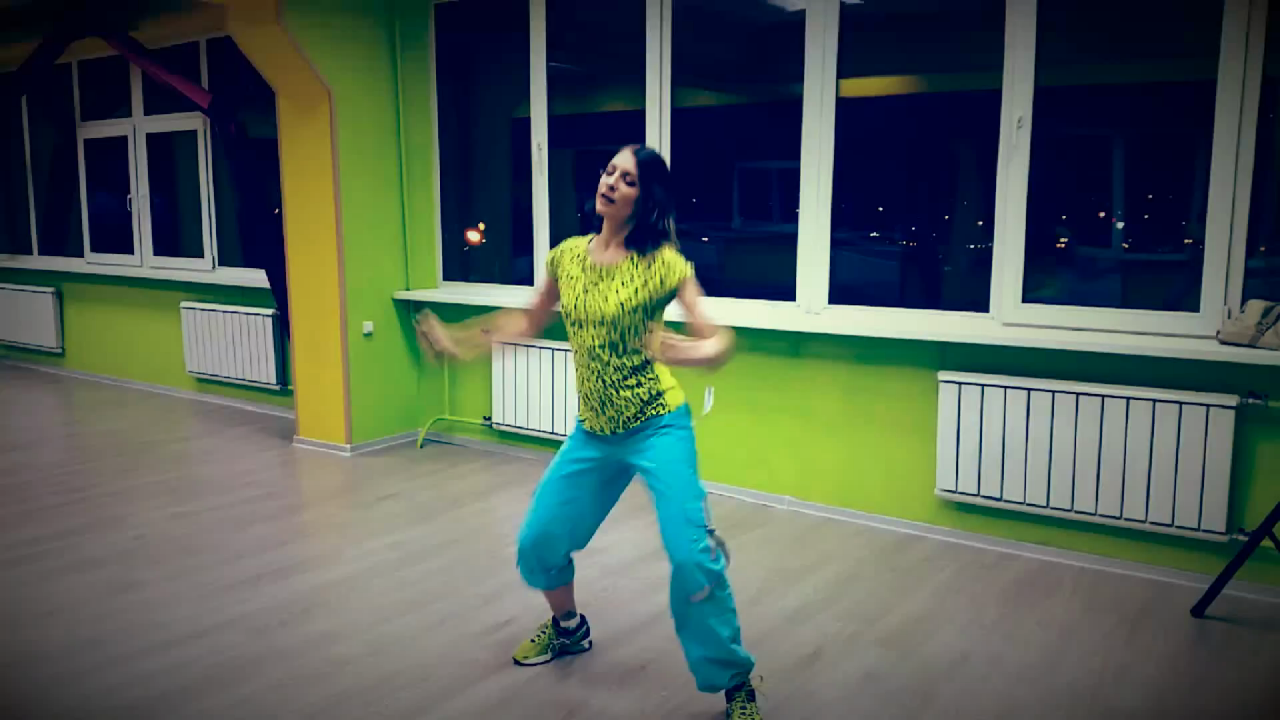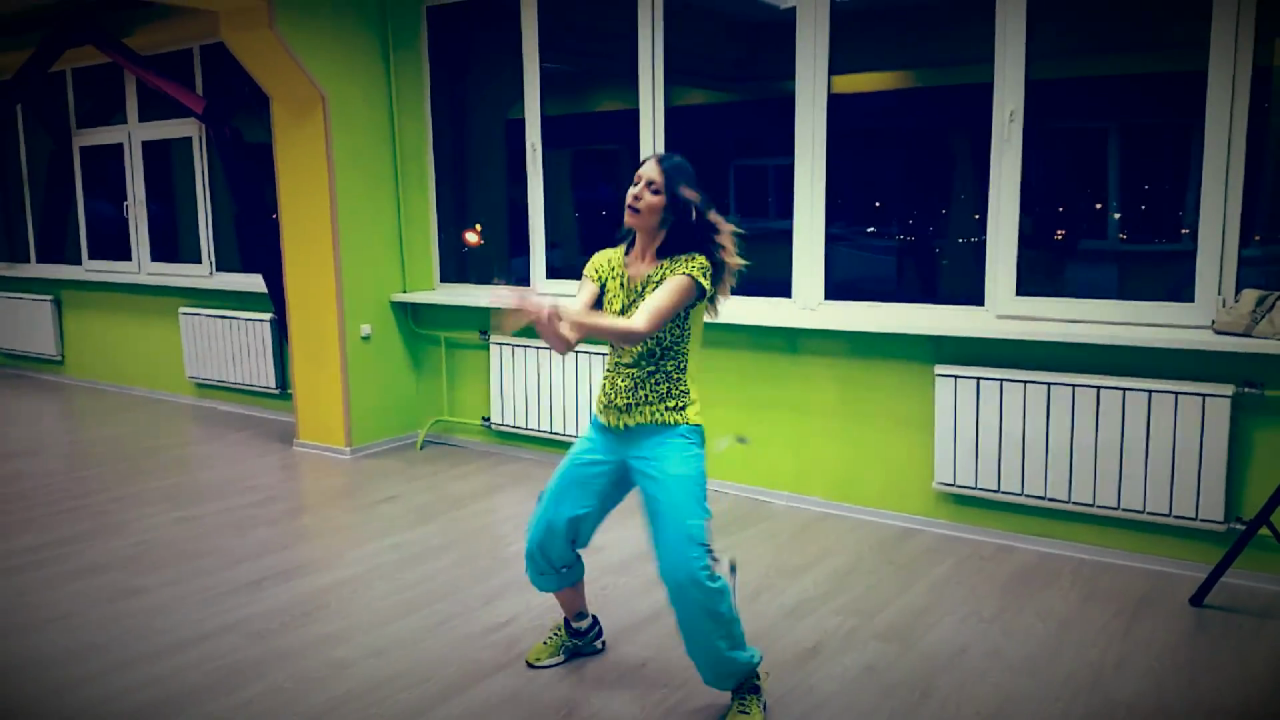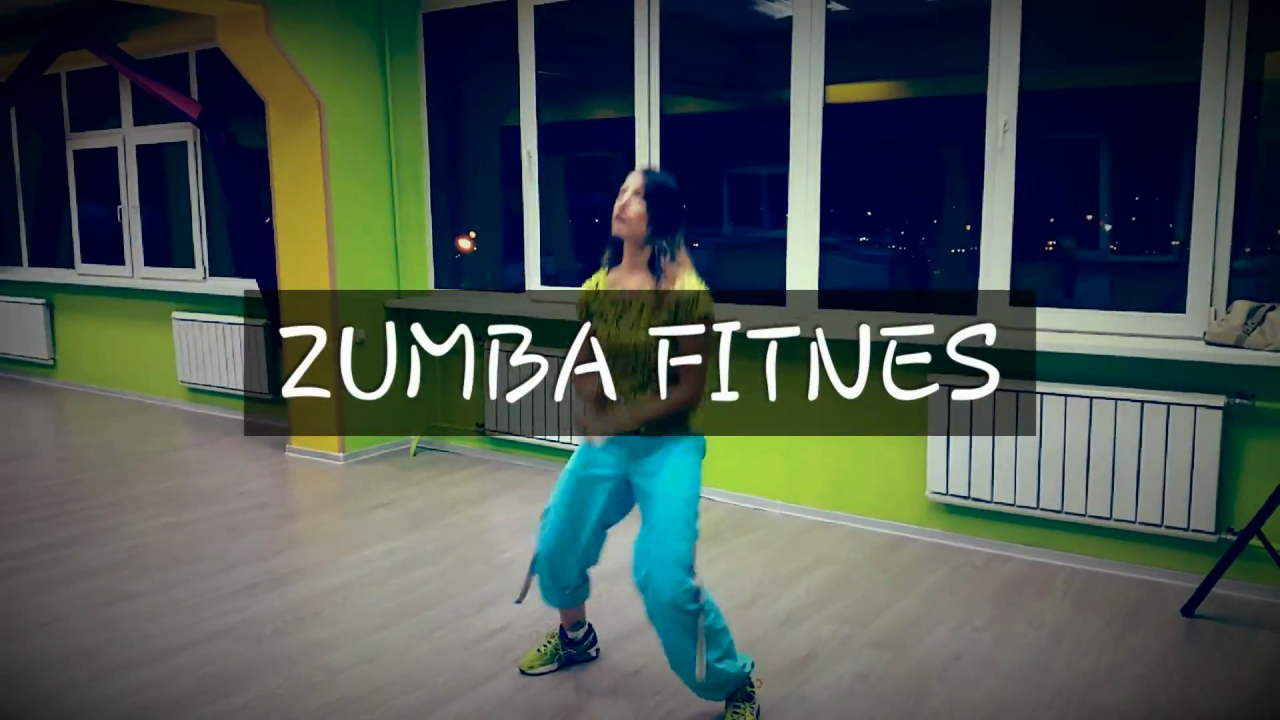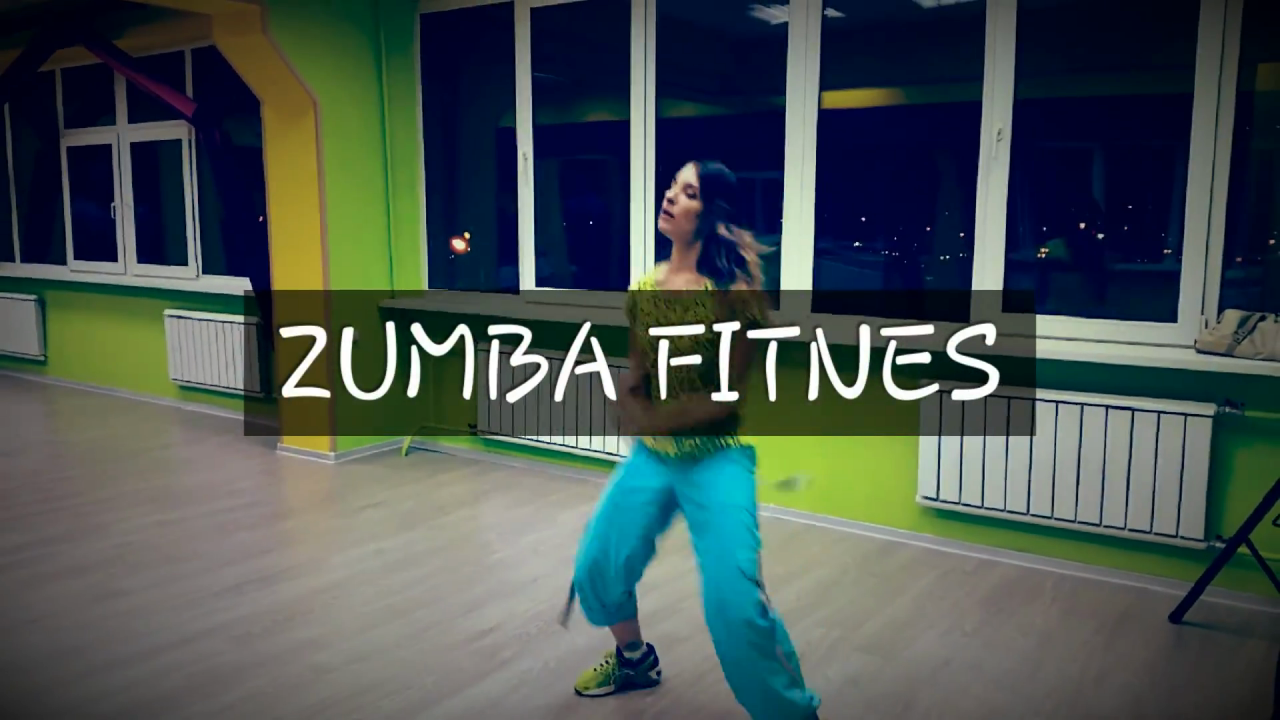
dt=1s
person 1, frame 1
left shoulder: (664, 264)
right shoulder: (567, 255)
left elbow: (720, 345)
right elbow: (529, 322)
left wrist: (682, 350)
right wrist: (460, 341)
left hip: (657, 427)
right hip: (594, 433)
left knee: (691, 555)
right knee: (539, 542)
right ankle: (568, 626)
person 1, frame 2
left shoulder: (691, 267)
right shoulder: (606, 263)
left elbow: (636, 329)
right elbow: (566, 334)
left wrist: (564, 313)
right wrist: (546, 320)
left hip: (668, 437)
right hip: (604, 431)
left knee: (686, 568)
right knee: (544, 541)
right ankle: (580, 628)
person 1, frame 3
left shoulder: (685, 292)
right shoulder: (596, 287)
left elbow: (689, 387)
right elbow: (588, 365)
left wrist: (623, 418)
right wrist: (588, 405)
left hip: (668, 445)
right hip: (605, 441)
left knee: (660, 577)
right knee: (555, 552)
right ankle: (574, 636)
person 1, frame 4
left shoulder: (738, 288)
right shoulder: (643, 287)
left elbow: (747, 383)
right elbow: (634, 376)
left wrist: (688, 412)
right wrist: (631, 405)
left hip: (718, 457)
right hip: (650, 453)
left knee: (735, 604)
right knee: (596, 571)
right ankle: (633, 659)
